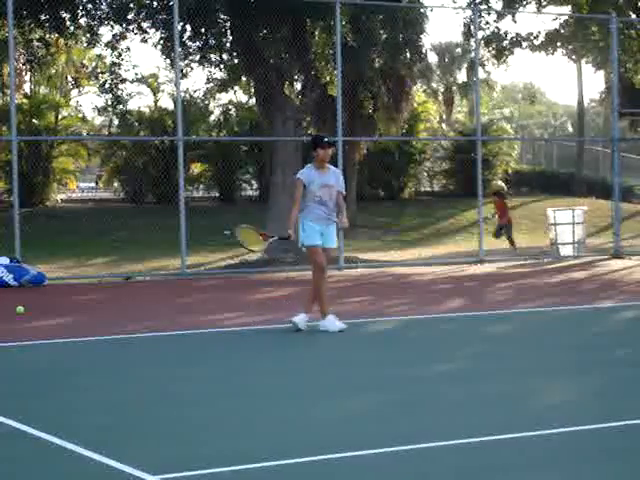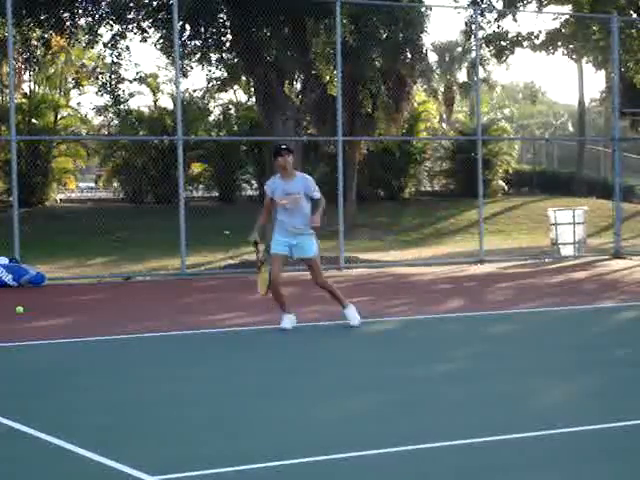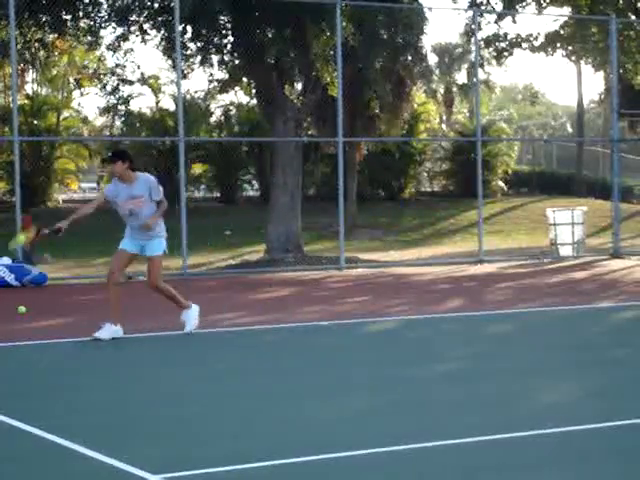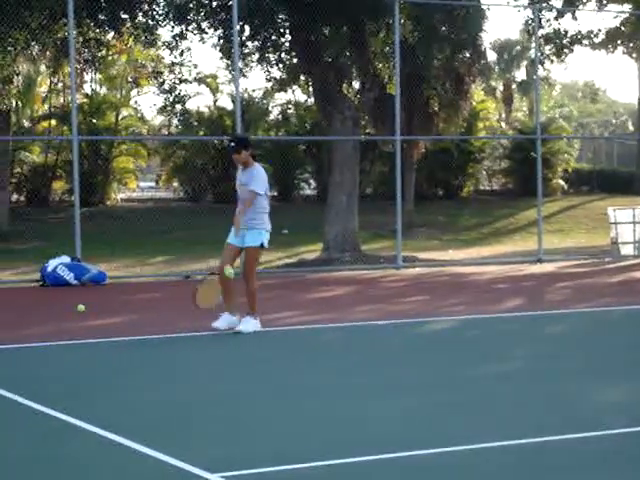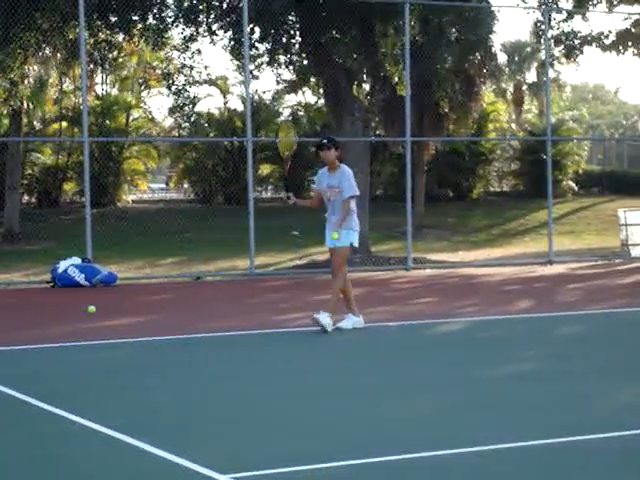
dt=1s
person 1, frame 1
left shoulder: (336, 174)
right shoulder: (304, 175)
left elbow: (339, 200)
right elbow: (297, 204)
left wrist: (342, 216)
right wrist: (291, 228)
left hip: (329, 226)
right hip: (309, 225)
left knee: (319, 272)
right knee: (320, 268)
left ankle: (306, 314)
right ankle: (326, 317)
person 1, frame 2
left shoulder: (305, 180)
right shoulder: (272, 184)
left elbow: (320, 201)
right elbow: (266, 211)
left wrist: (317, 216)
right wrist: (256, 231)
left hip: (304, 235)
right hip: (281, 236)
left knee: (319, 281)
right knee: (274, 280)
left ankle: (346, 306)
right ankle: (287, 314)
person 1, frame 3
left shoulder: (148, 180)
right shoulder: (114, 187)
left elbow: (163, 203)
right elbow: (91, 206)
left wrist: (154, 219)
right wrist: (68, 221)
left hip: (154, 237)
right hip: (132, 237)
left knee: (155, 283)
right knee: (113, 276)
left ankle: (187, 307)
right ankle: (114, 325)
person 1, frame 4
left shoulder: (258, 172)
right shoulder: (240, 171)
left elbow: (249, 199)
left wrist: (239, 216)
left hip: (256, 228)
right hip: (239, 228)
left knee: (248, 274)
right knee: (223, 270)
left ankle: (252, 317)
right ankle: (230, 314)
person 1, frame 5
left shoulder: (345, 172)
right shoulder: (321, 175)
left elbow: (348, 204)
right elbow: (316, 202)
left wrist: (339, 224)
right wrist: (296, 200)
left hip: (346, 227)
right hip: (331, 227)
left knee: (338, 270)
right knee: (340, 272)
left ankle: (329, 315)
right ankle: (354, 315)
